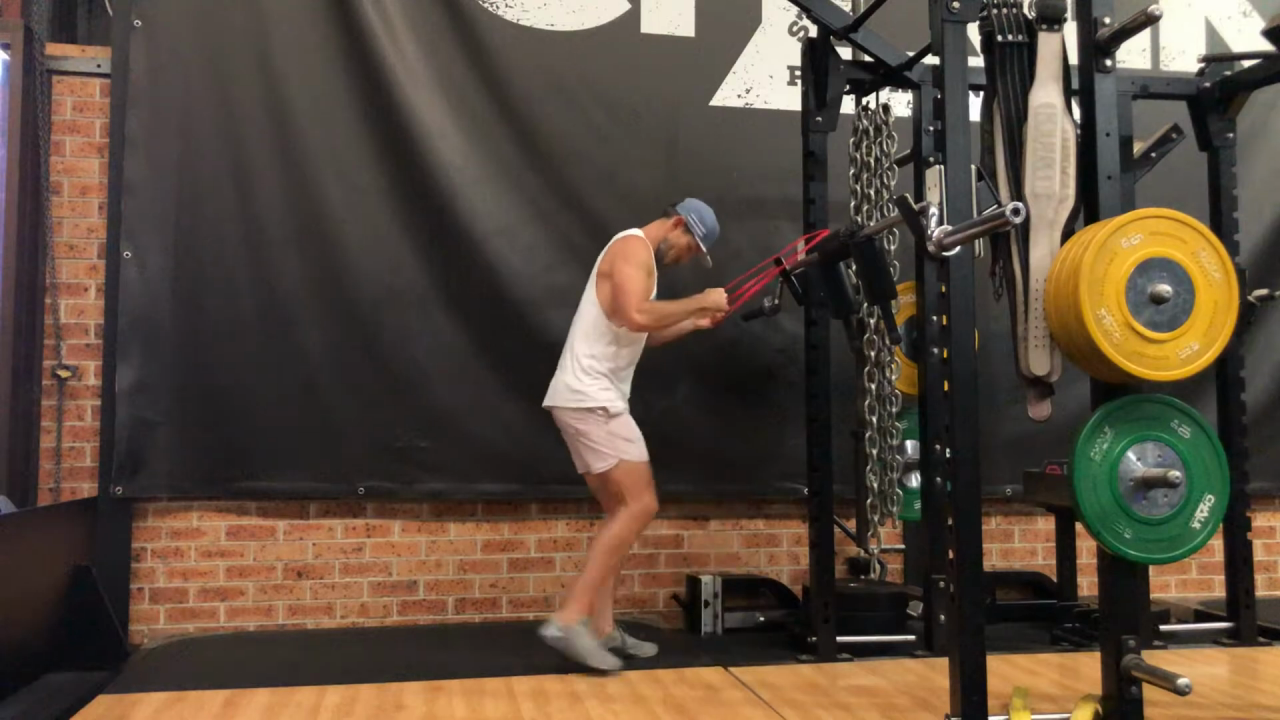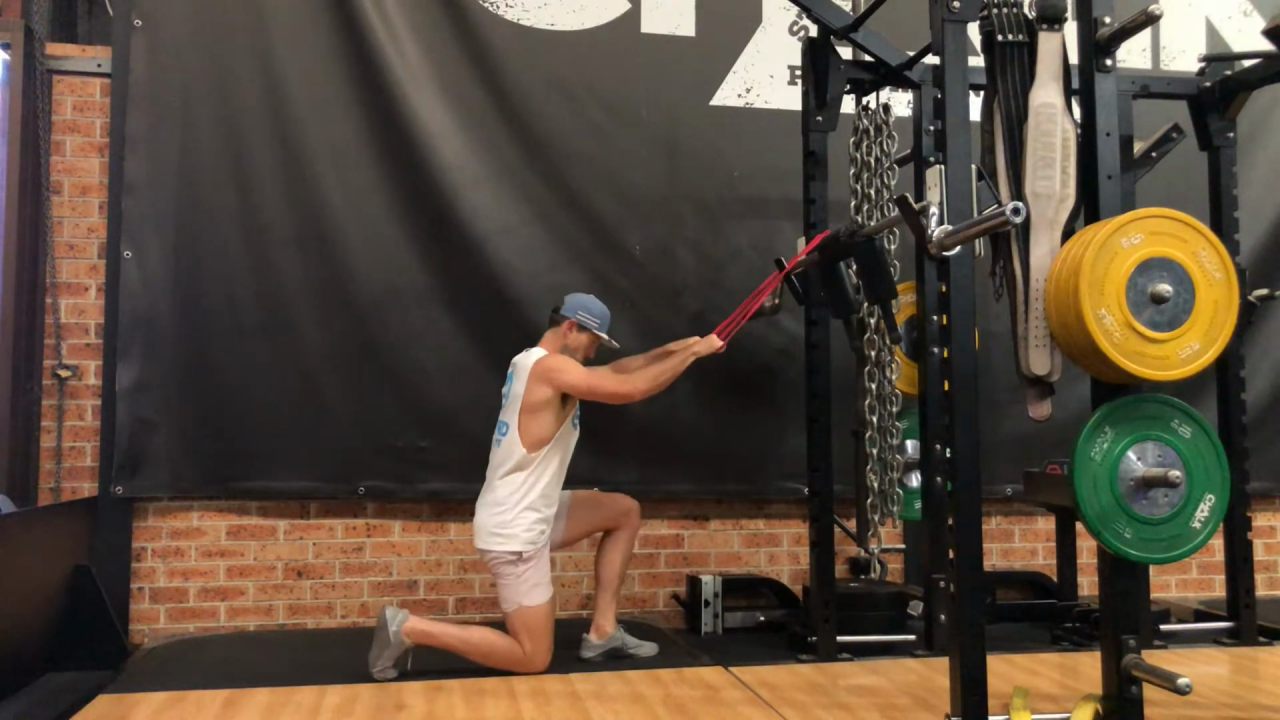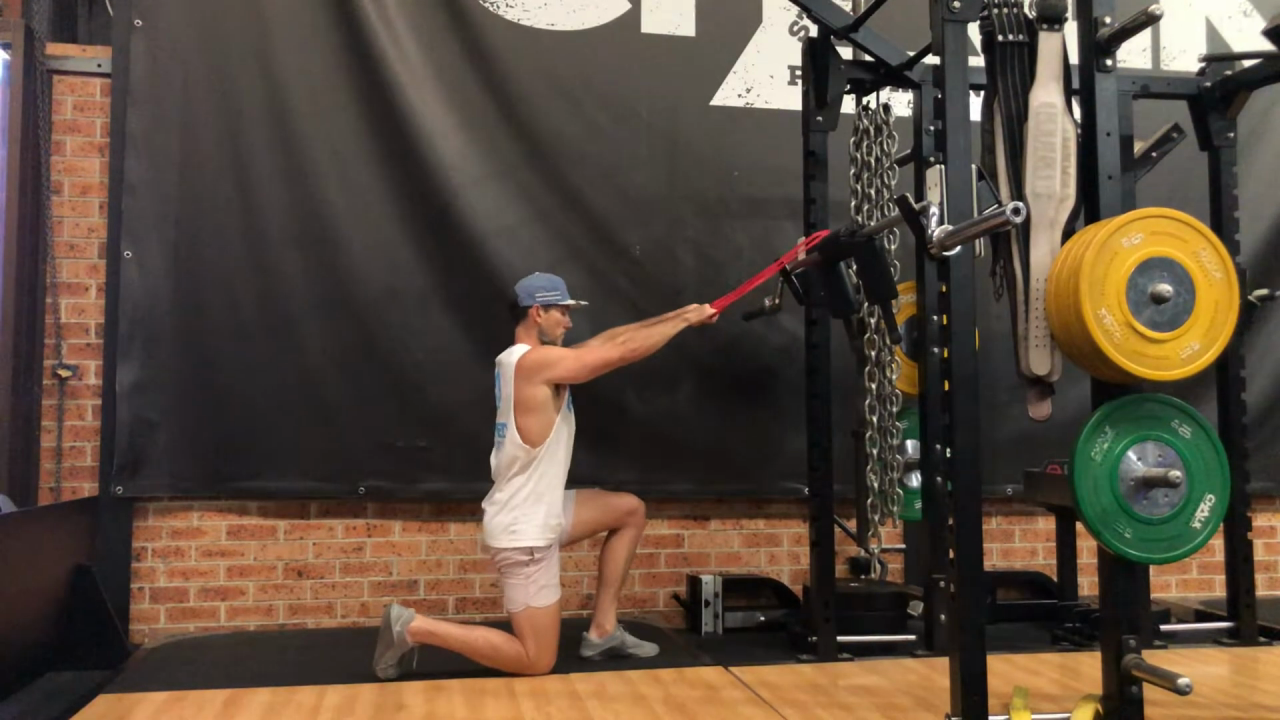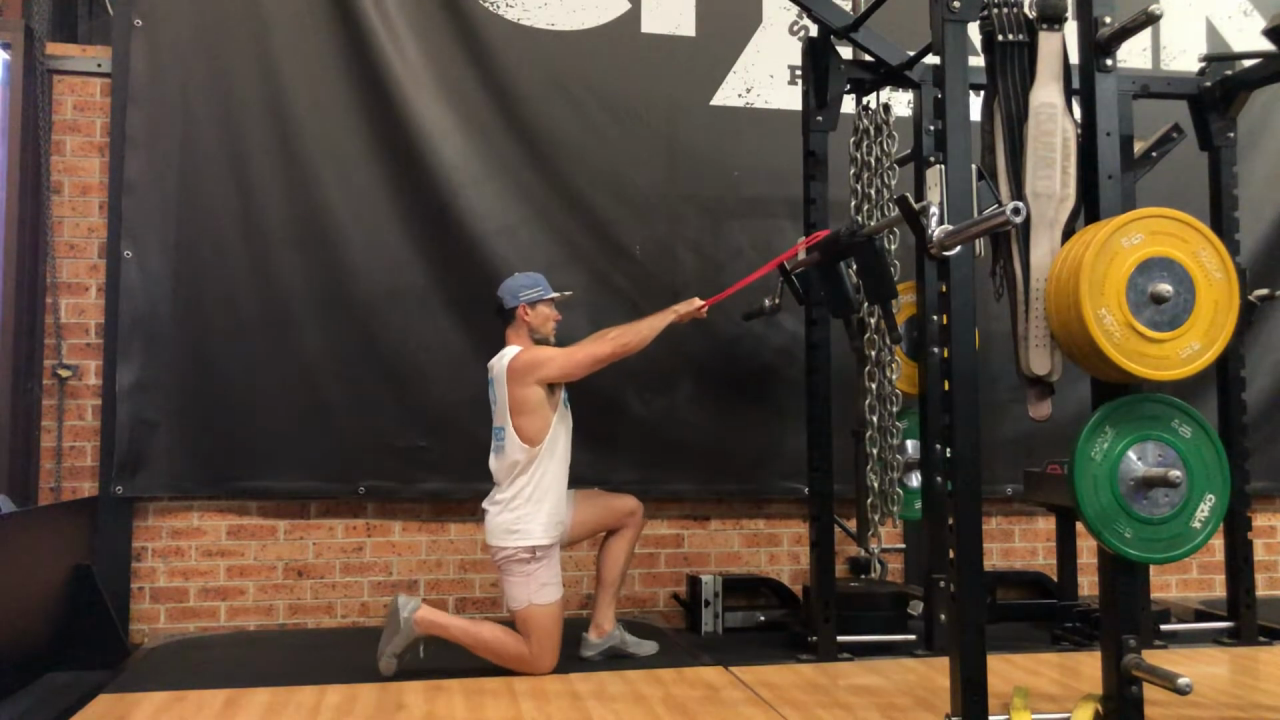
dt=1s
person 1, frame 1
left shoulder: (642, 253)
right shoulder: (632, 245)
left elbow: (638, 330)
right elbow: (637, 316)
left wrist: (698, 320)
right wrist: (703, 302)
left hip: (598, 396)
right hip: (590, 396)
left knee: (624, 509)
right knee: (639, 505)
left ankle: (600, 627)
right ankle: (572, 618)
person 1, frame 2
left shoulder: (538, 364)
right shoulder: (549, 367)
left elbow: (616, 370)
right elbow: (631, 388)
left wrist: (677, 347)
right wrist: (693, 353)
left hip: (528, 515)
right hip: (514, 533)
left knee: (626, 511)
right knee: (532, 659)
left ankle: (602, 632)
right ankle: (407, 628)
person 1, frame 3
left shoulder: (523, 359)
right shoulder: (536, 362)
left elbow: (606, 339)
right elbow: (623, 351)
left wrist: (678, 314)
right wrist: (686, 321)
left hip: (535, 513)
right hip: (523, 531)
left knee: (630, 511)
right knee: (536, 661)
left ankle: (602, 631)
right ankle: (413, 627)
person 1, frame 4
left shoulder: (517, 362)
right shoulder: (528, 363)
left elbow: (598, 340)
right elbow: (614, 347)
left wrist: (671, 315)
right wrist: (675, 312)
left hip: (536, 514)
right hip: (524, 533)
left knee: (629, 511)
right knee: (539, 661)
left ankle: (602, 631)
right ankle: (420, 617)
